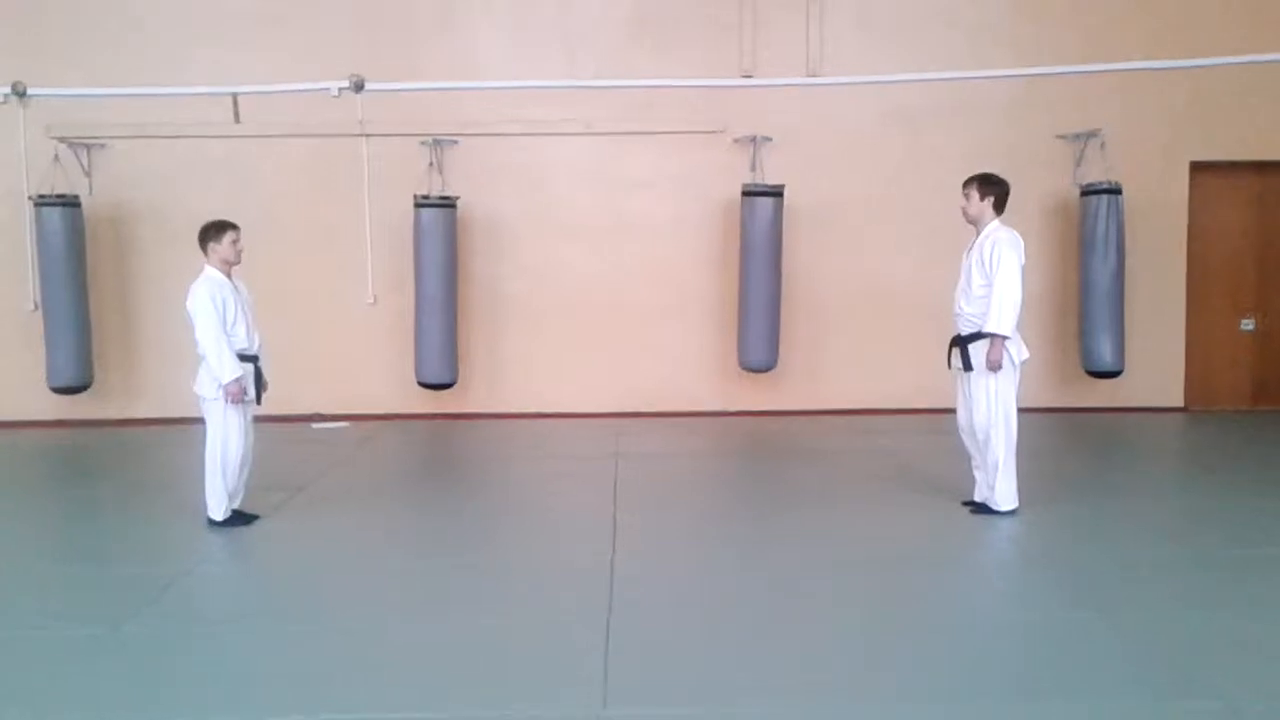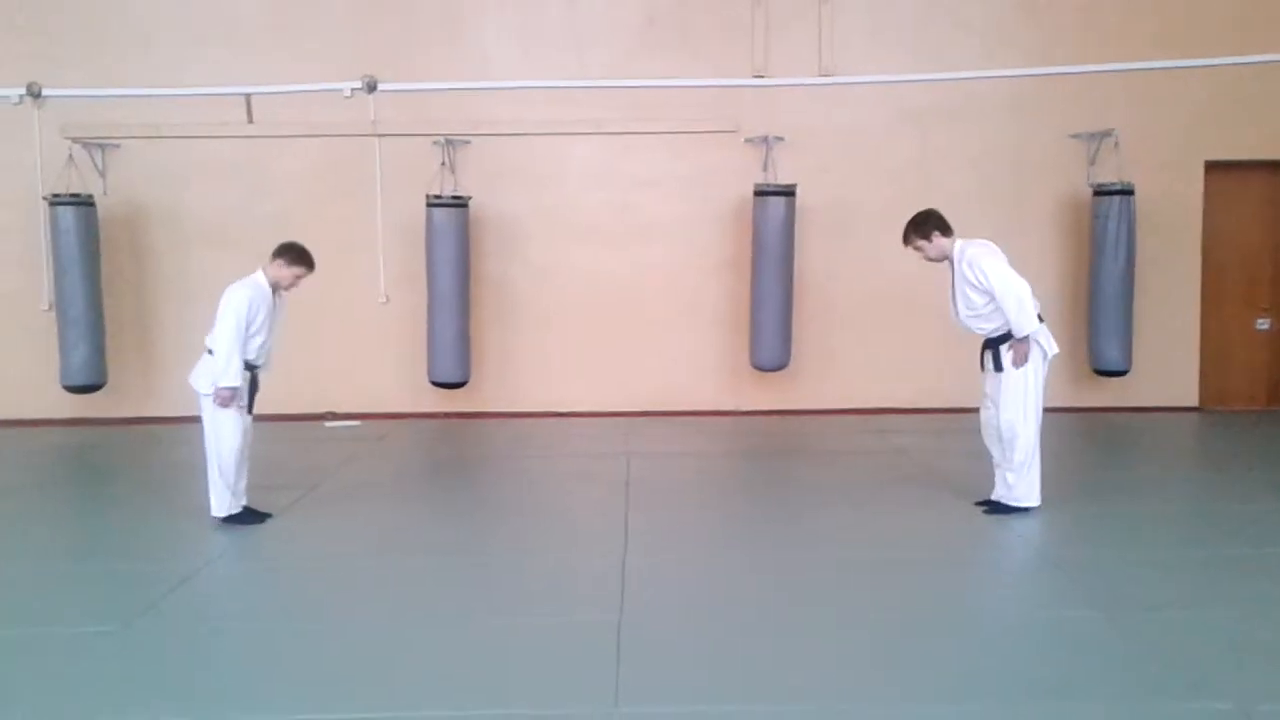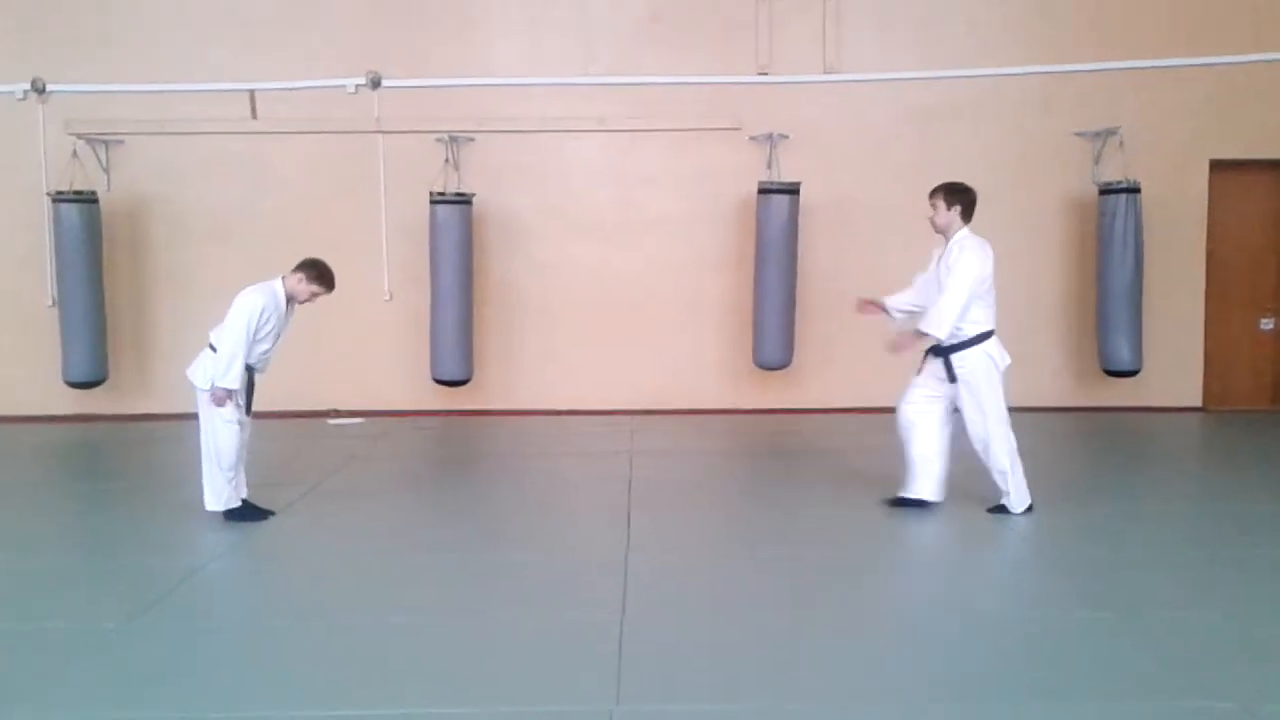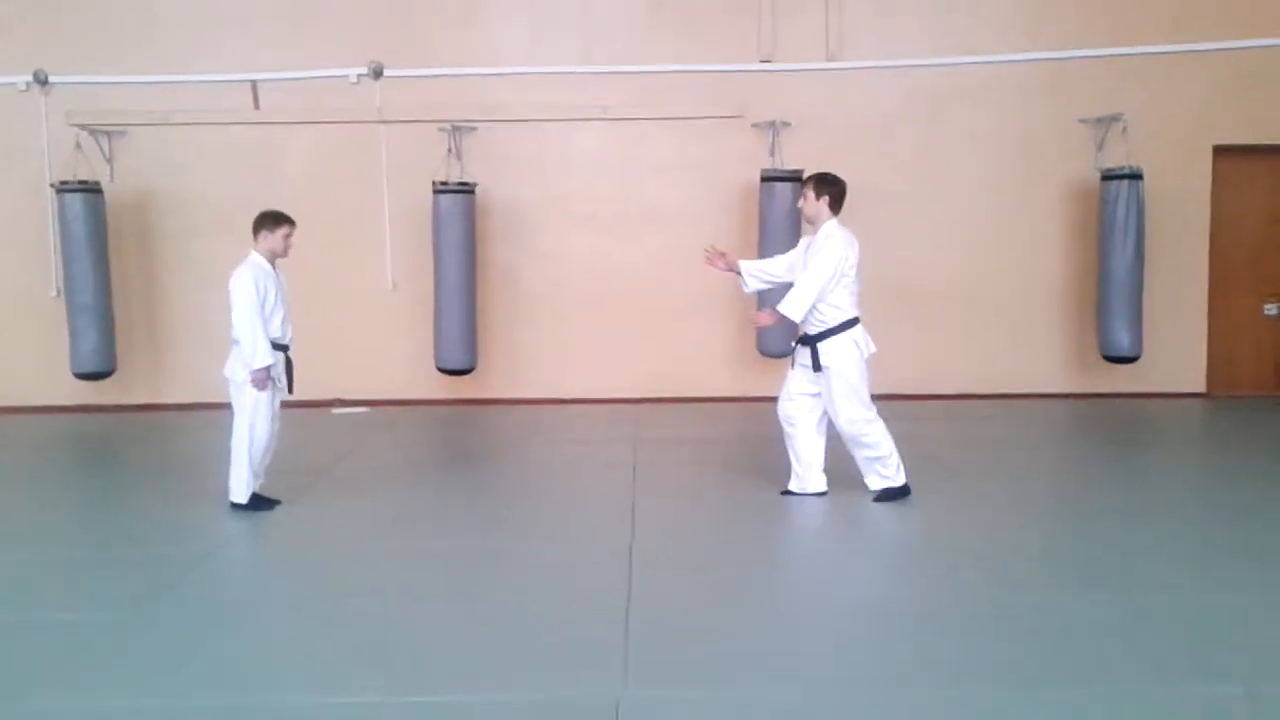
dt=1s
person 1, frame 1
left shoulder: (1003, 240)
right shoulder: (980, 242)
left elbow: (1007, 295)
left wrist: (997, 342)
left hip: (990, 347)
right hip: (970, 346)
left knee: (992, 423)
right knee: (971, 423)
left ankle: (1001, 498)
right ankle: (986, 492)
person 1, frame 2
left shoulder: (976, 255)
right shoulder: (960, 262)
left elbow: (1016, 292)
left wrist: (1022, 339)
right wrist: (1009, 343)
left hip: (1020, 345)
right hip: (1001, 347)
left knee: (1015, 422)
right knee: (994, 421)
left ankle: (1020, 496)
right ankle: (1006, 491)
person 1, frame 3
left shoulder: (973, 250)
right shoulder: (946, 251)
left elbow: (954, 300)
right elbow: (922, 292)
left wrist: (918, 334)
right wrist: (884, 305)
left hip: (973, 356)
right hip: (946, 356)
left knee: (988, 431)
right knee: (913, 413)
left ankle: (1017, 500)
right ankle: (922, 491)
person 1, frame 4
left shoulder: (838, 240)
right shoulder: (812, 242)
left elbow: (812, 284)
right elbow: (780, 267)
left wrist: (777, 315)
right wrist: (734, 266)
left hip: (839, 344)
right hip: (814, 344)
left knee: (853, 417)
right knee: (795, 409)
left ankle: (893, 481)
right ankle: (808, 482)
person 2, frame 1
left shoulder: (236, 286)
right shoulder: (205, 289)
right elbow: (212, 340)
left wrist: (256, 372)
right wrist: (231, 378)
left hip: (243, 374)
right hip: (223, 380)
left knee: (241, 446)
right knee: (226, 447)
left ankle: (231, 505)
right ankle: (219, 512)
person 2, frame 2
left shoulder: (274, 296)
right shoulder: (244, 293)
right elbow: (227, 342)
left wrist: (252, 378)
right wrist: (226, 384)
left hip: (242, 377)
right hip: (220, 378)
left knee: (240, 442)
right knee: (226, 444)
left ankle: (237, 503)
right ankle: (227, 509)
person 2, frame 3
left shoulder: (286, 304)
right shoulder: (258, 299)
right elbow: (234, 343)
left wrist: (237, 382)
right wrist: (223, 385)
left hip: (239, 374)
right hip: (217, 372)
left knee: (238, 437)
right knee: (225, 439)
left ankle: (237, 498)
right ankle: (228, 504)
person 2, frame 4
left shoulder: (271, 273)
right shoulder: (248, 274)
right elbow: (248, 325)
right wrist: (260, 365)
left hip: (270, 362)
right hip: (254, 366)
left knee: (265, 431)
right knee: (253, 432)
left ankle: (248, 490)
right ankle: (241, 494)
